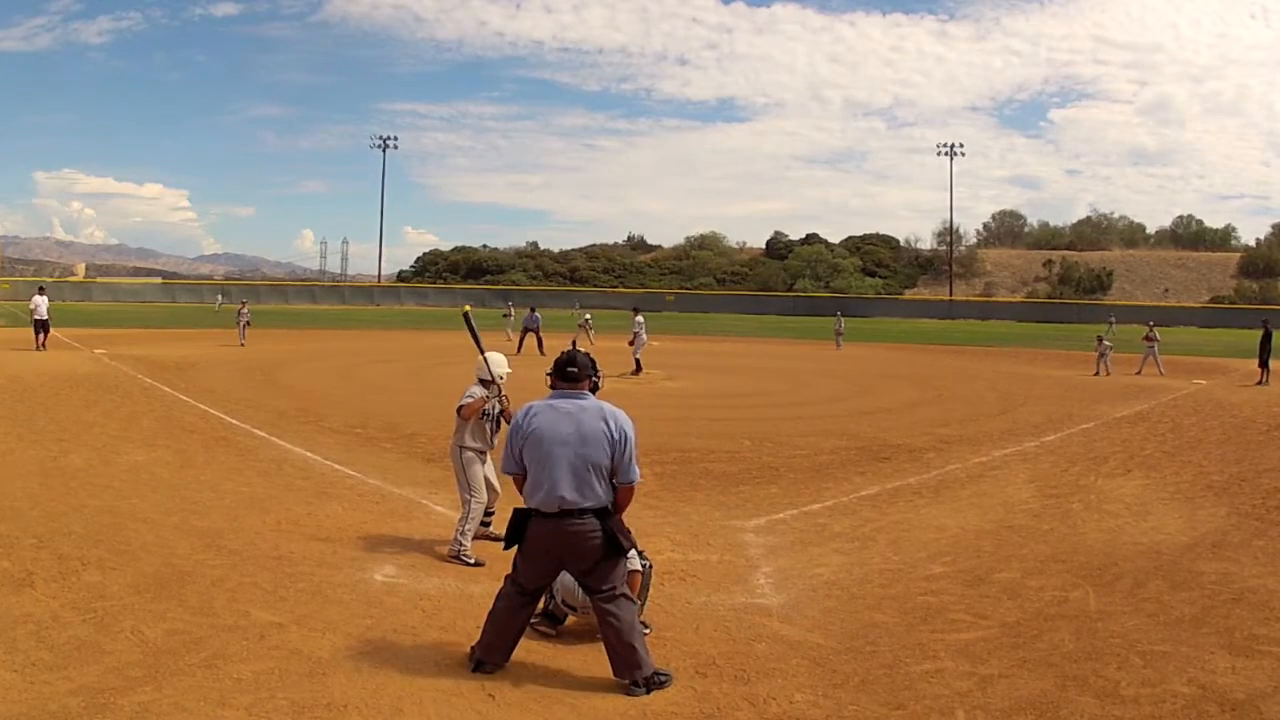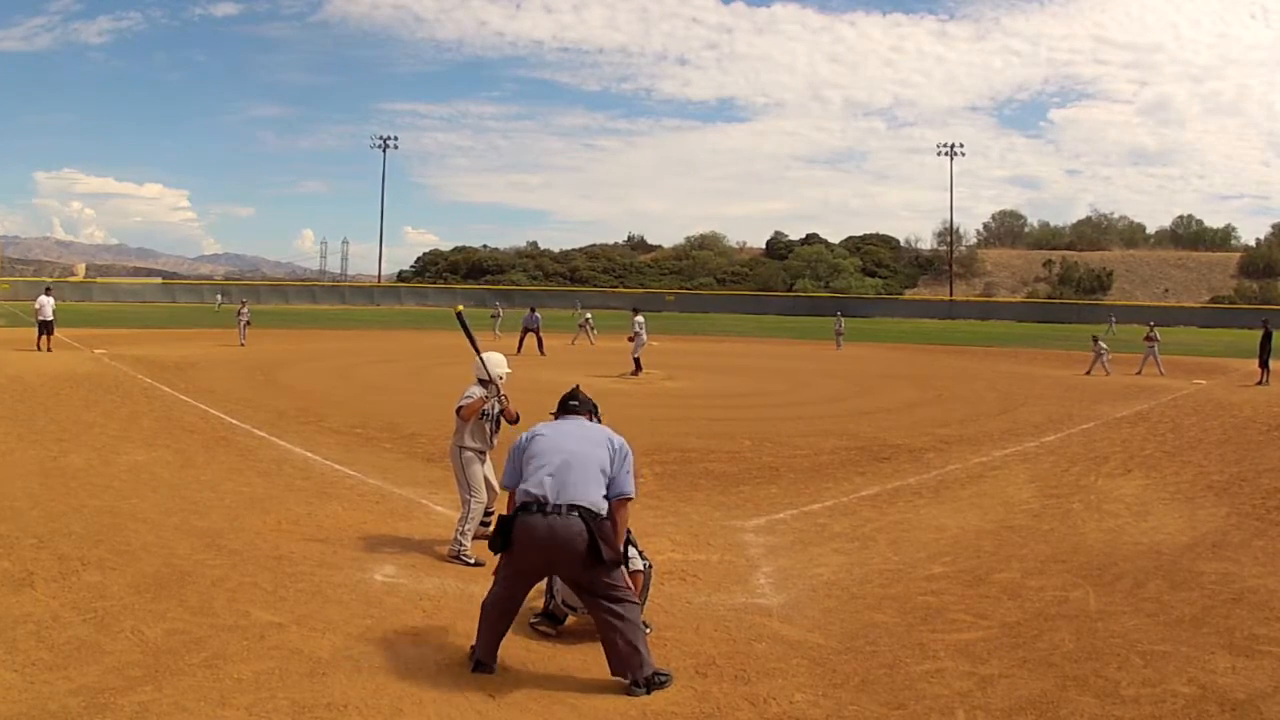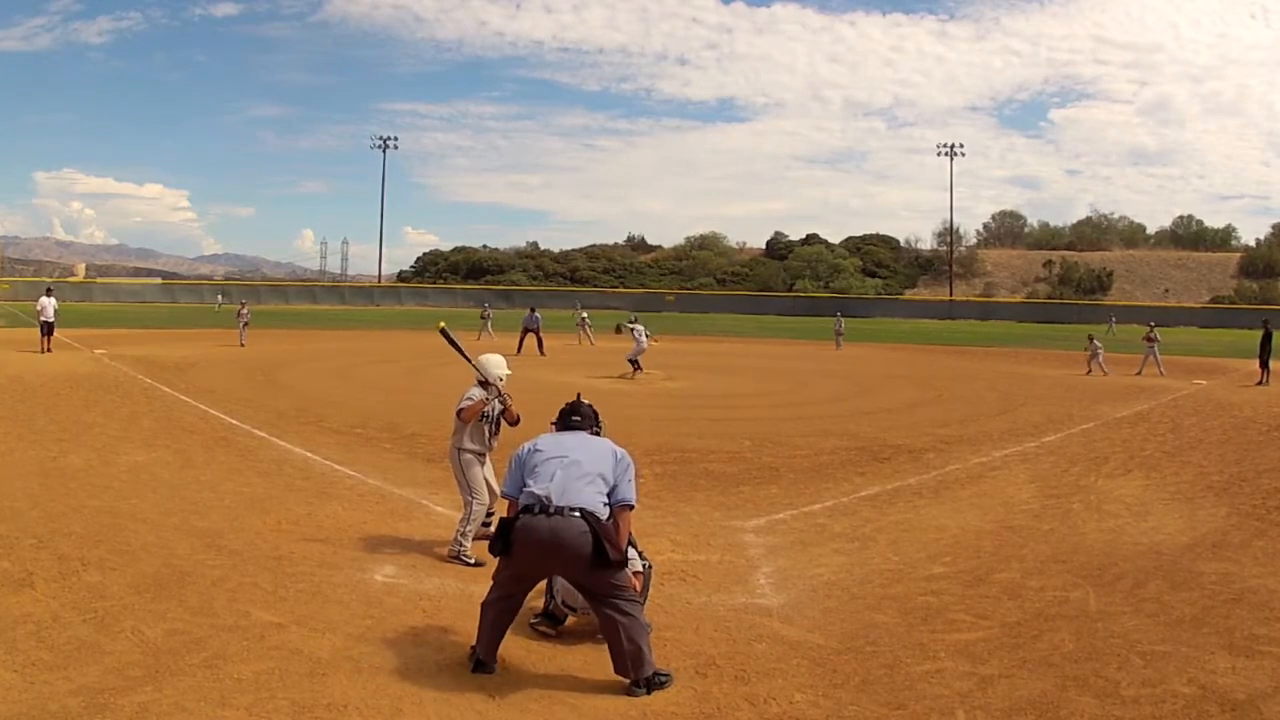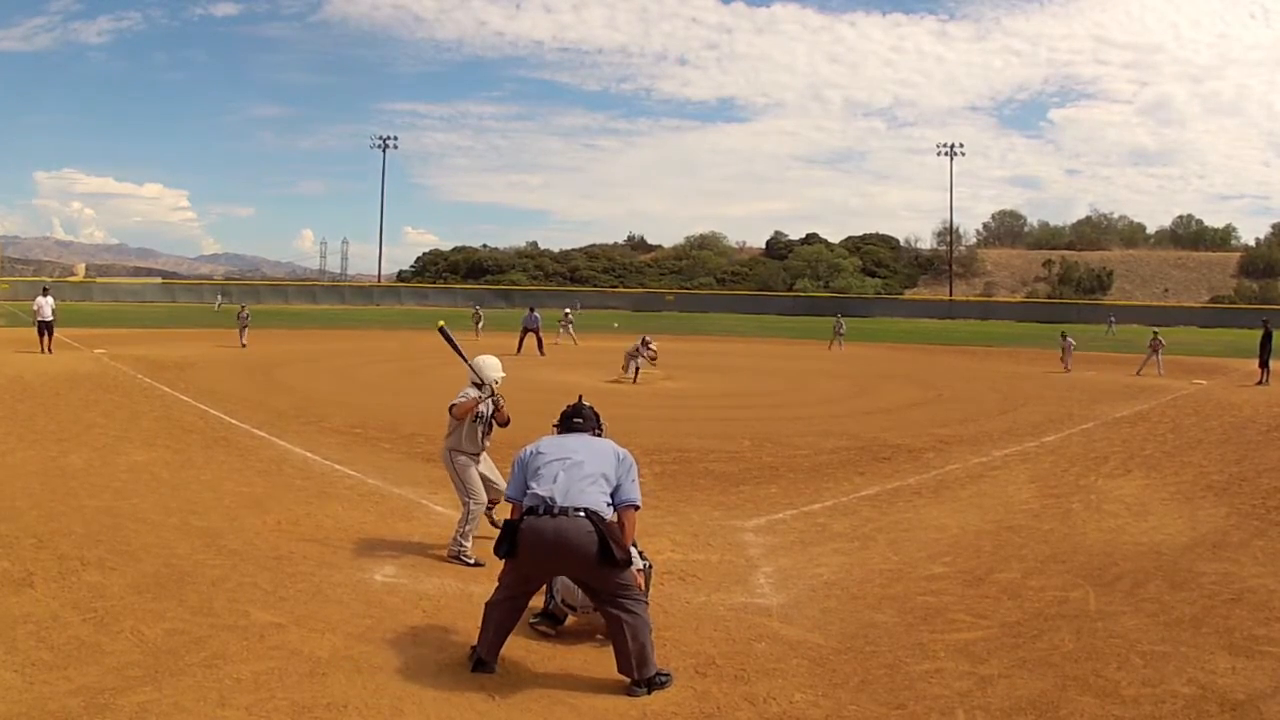
dt=0.5s
person 1, frame 1
left shoulder: (527, 415)
right shoulder: (614, 418)
left elbow: (518, 478)
right elbow: (627, 485)
right wrist: (610, 521)
left hip: (540, 526)
right hip: (593, 528)
left knee: (518, 592)
right knee: (614, 599)
left ankle: (486, 657)
right ankle: (641, 675)
person 1, frame 2
left shoulder: (530, 435)
right shoulder: (613, 440)
left elbow: (513, 495)
right elbow: (620, 504)
left wrist: (516, 534)
right wrist: (615, 552)
left hip: (528, 524)
right hip: (581, 529)
left knee: (504, 592)
right knee: (618, 600)
person 1, frame 3
left shoulder: (531, 447)
right shoulder: (615, 453)
left elbow: (513, 506)
right elbow: (622, 515)
left wrist: (512, 550)
right wrist: (617, 562)
left hip: (530, 528)
right hip: (581, 532)
left knee: (504, 590)
right knee: (622, 598)
person 1, frame 4
left shoulder: (533, 449)
right shoulder: (618, 453)
left elbow: (516, 508)
right elbow: (627, 515)
left wrist: (514, 555)
right wrist: (622, 561)
left hip: (534, 530)
right hip: (587, 532)
left knee: (509, 593)
right knee: (628, 599)
person 2, frame 1
left shoulder: (496, 394)
right shoulder: (475, 392)
left elbow: (512, 421)
right elbow: (464, 413)
left wrist: (506, 408)
right wrist: (487, 397)
left hip: (482, 452)
right hip: (466, 452)
left knee: (493, 492)
right knee: (476, 499)
left ankle: (482, 529)
right ankle: (459, 549)
person 2, frame 2
left shoulder: (496, 394)
right shoulder: (474, 392)
left elbow: (513, 419)
right elbow: (463, 414)
left wrist: (506, 406)
right wrist: (486, 397)
left hip: (482, 452)
right hip: (466, 452)
left knee: (492, 492)
right knee: (476, 499)
left ankle: (481, 529)
right ankle: (459, 549)
person 2, frame 3
left shoulder: (496, 396)
right shoulder: (474, 394)
left elbow: (514, 421)
right elbow: (463, 416)
left wrist: (508, 406)
right wrist: (487, 399)
left hip: (482, 454)
right hip: (465, 454)
left knee: (492, 494)
right knee: (478, 500)
left ankle: (482, 529)
right ankle: (459, 549)
person 2, frame 4
left shoulder: (488, 395)
right shoulder: (469, 394)
left elbow: (503, 422)
right elbow: (456, 413)
left wrist: (500, 407)
right wrist: (481, 397)
left hip: (477, 453)
right hip: (459, 455)
left knee: (498, 487)
right knee: (475, 501)
left ankle: (488, 511)
right ankle: (458, 550)
